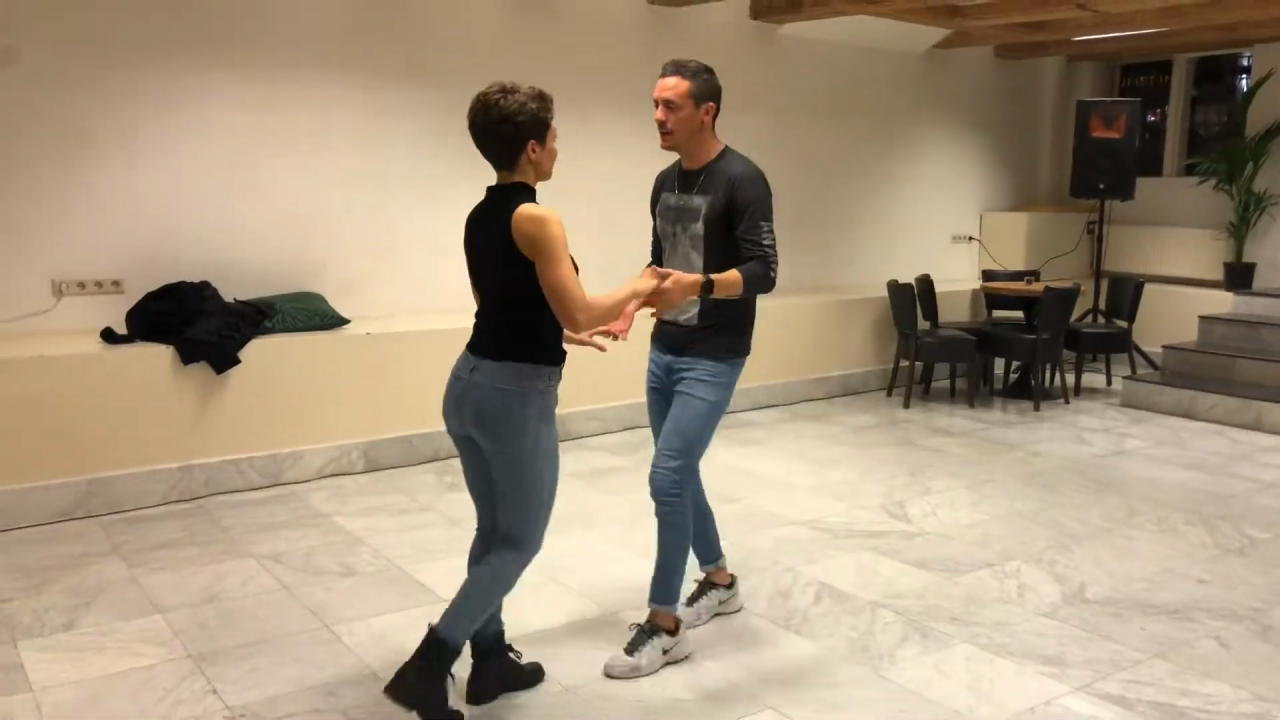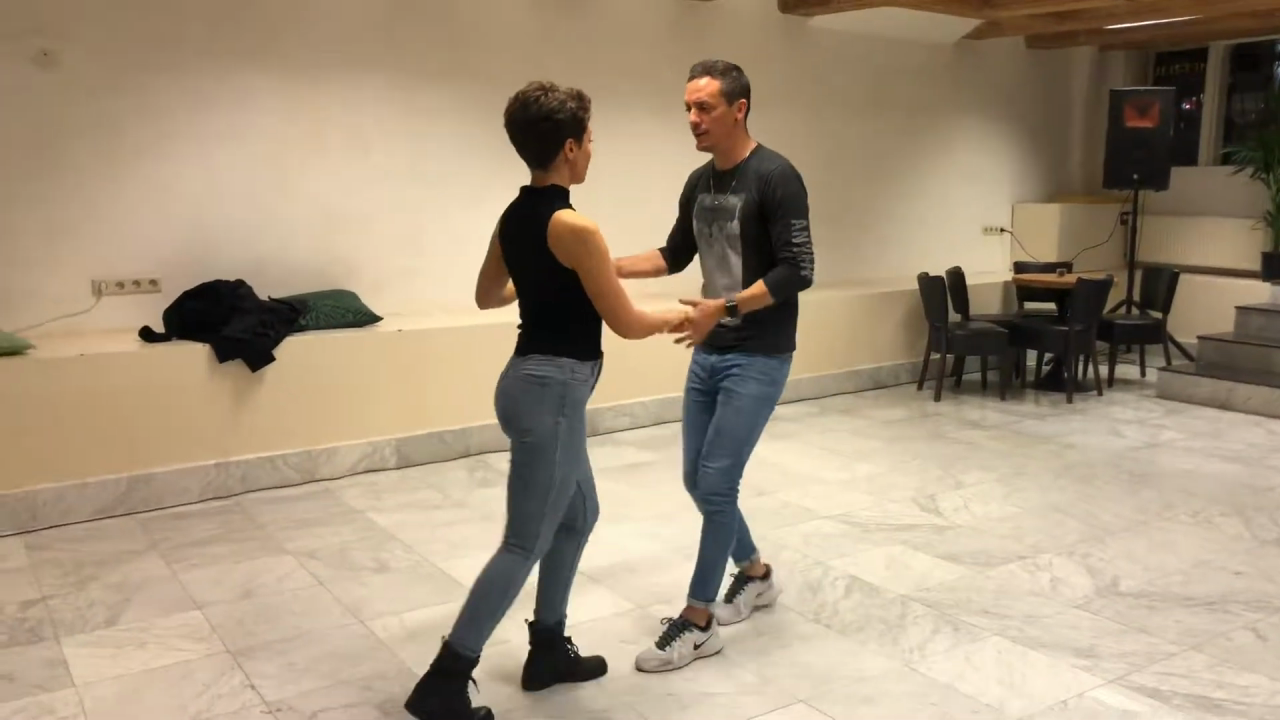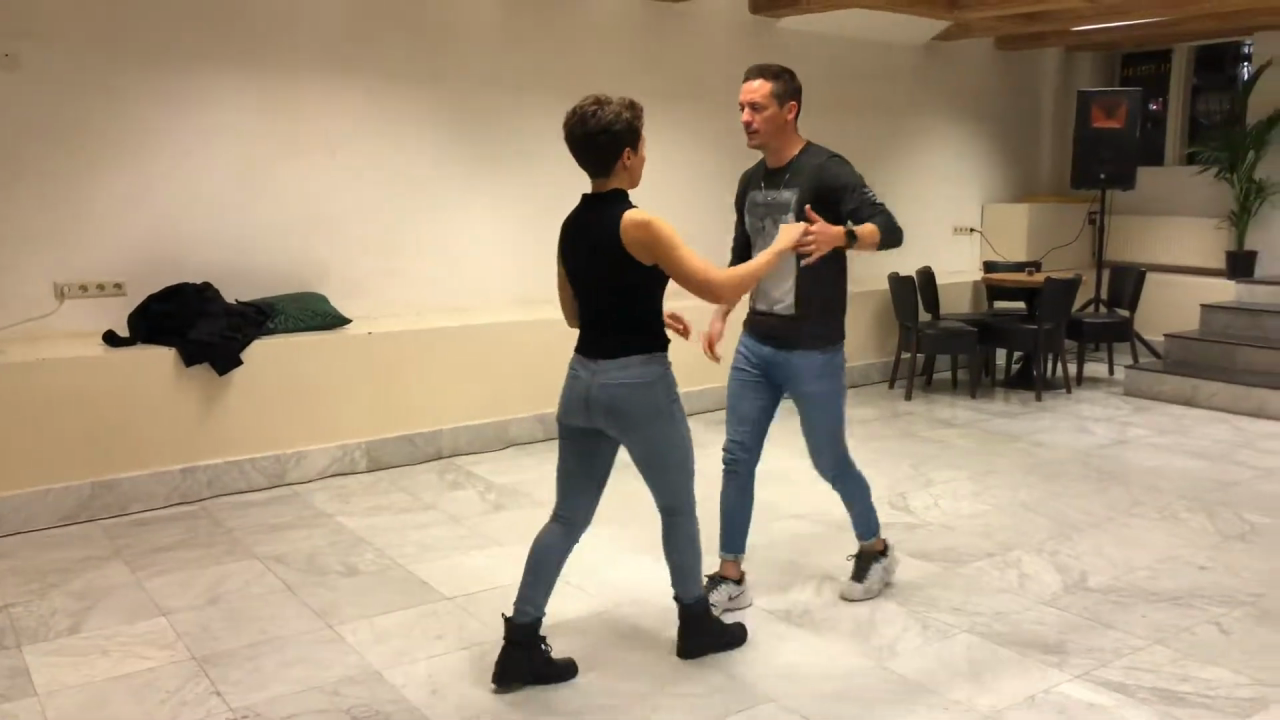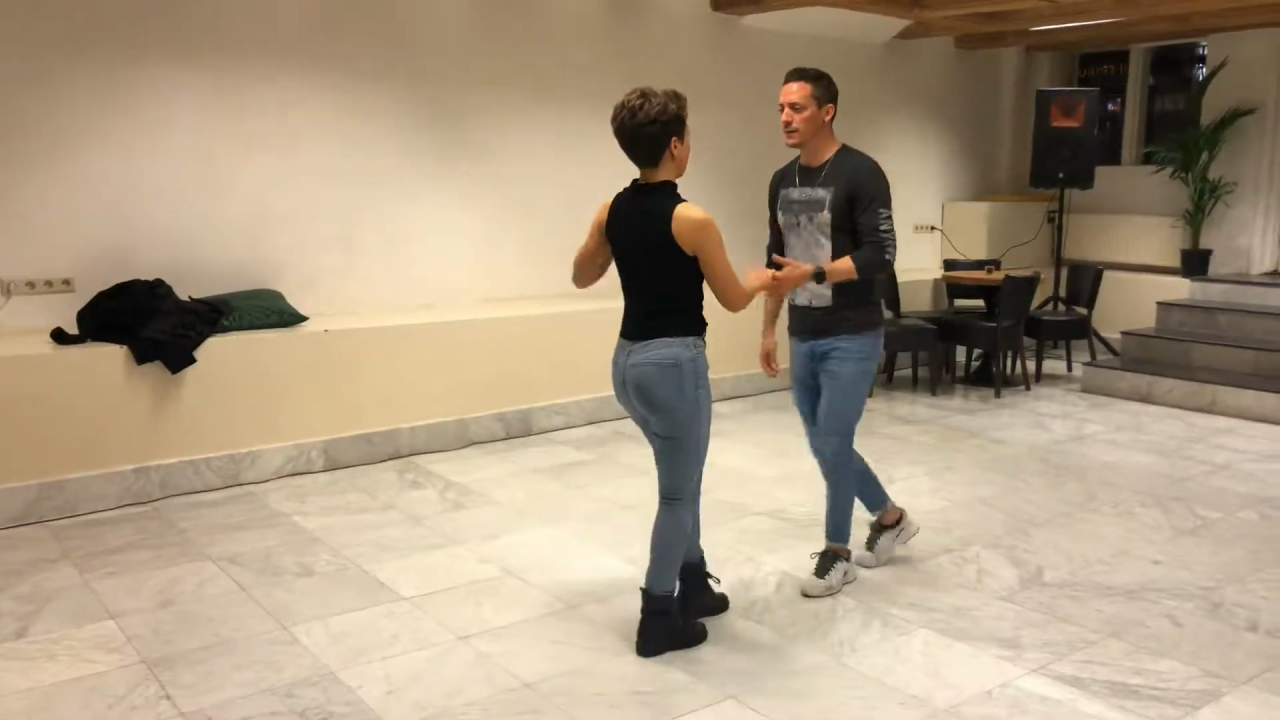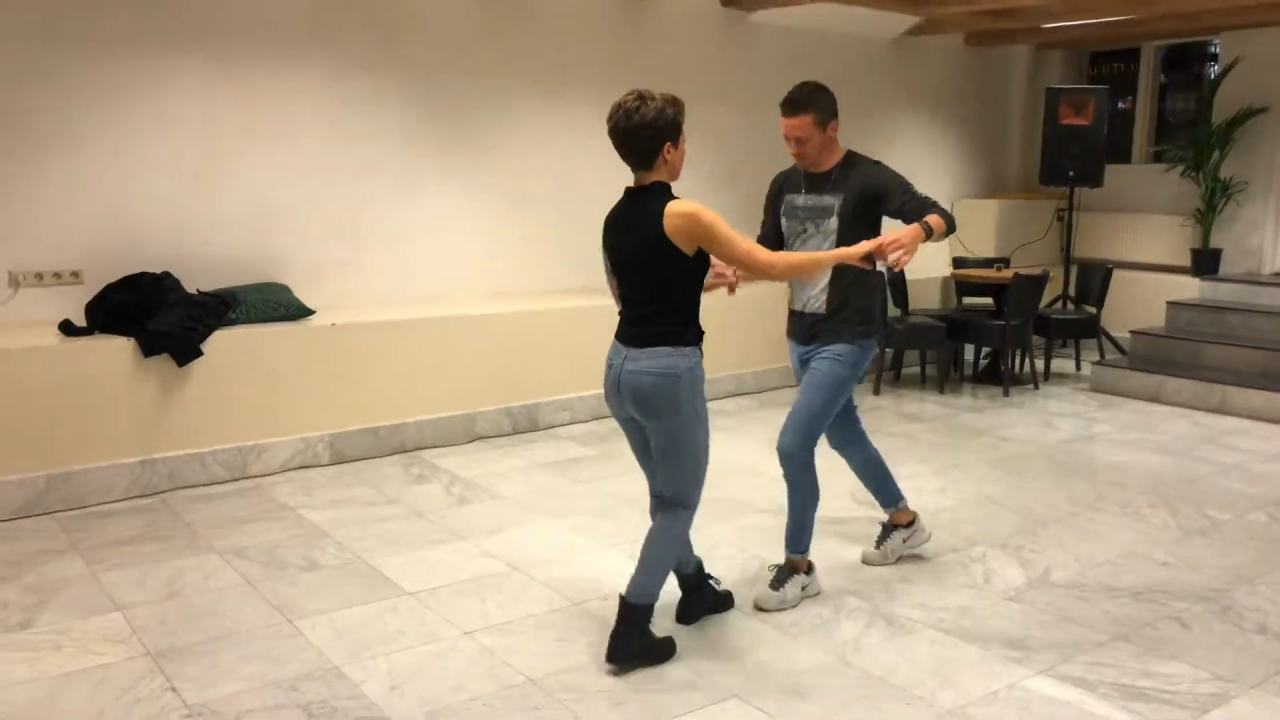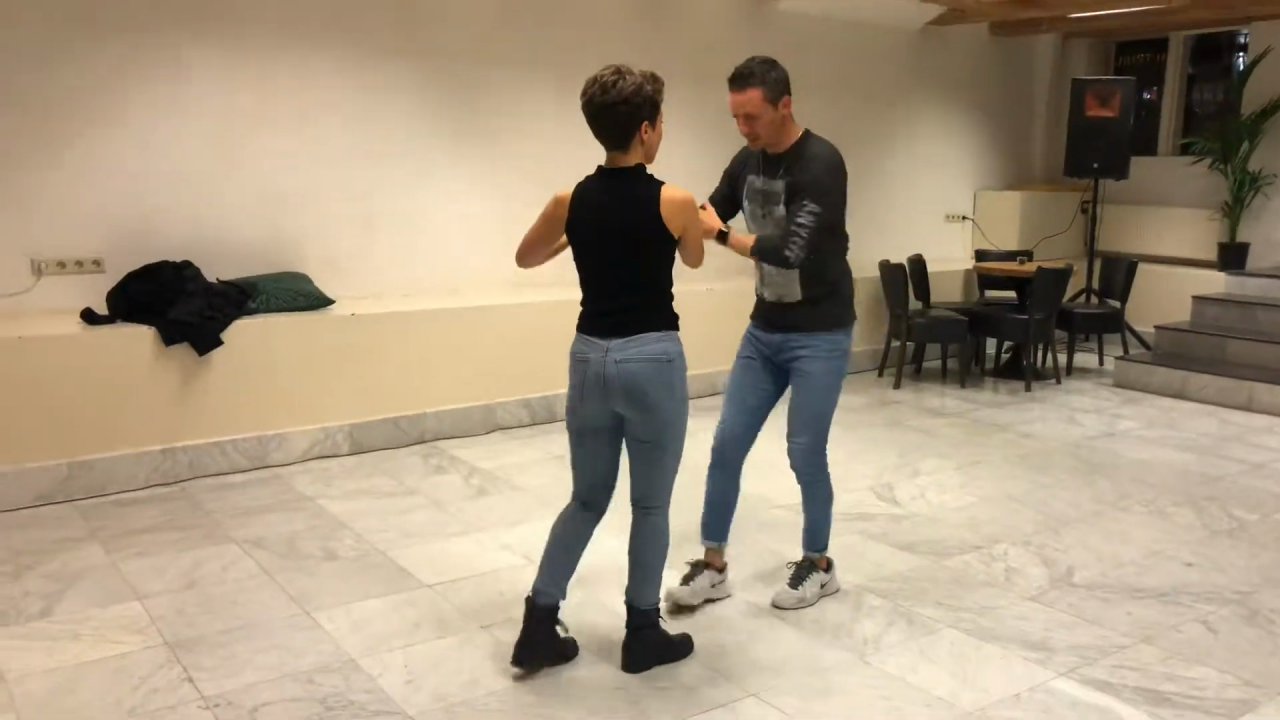
dt=0.5s
person 1, frame 1
left shoulder: (479, 218)
right shoulder: (535, 219)
right elbow: (579, 314)
left wrist: (563, 333)
right wrist: (636, 288)
left hip: (468, 384)
right hip: (517, 394)
left knee: (494, 529)
right knee: (517, 539)
left ankle: (491, 661)
person 1, frame 2
left shoulder: (514, 216)
right shoulder: (573, 226)
left elbow: (486, 295)
right elbow: (626, 324)
right wrist: (673, 316)
left hip: (530, 380)
right hip: (552, 390)
left knee: (577, 515)
right knee: (525, 542)
left ankle: (548, 648)
person 1, frame 3
left shoulder: (573, 226)
right shoulder: (638, 224)
right elbow: (721, 289)
right wrist: (780, 245)
left hip: (583, 380)
right hip: (639, 383)
left knee: (570, 514)
right knee: (677, 506)
left ankle: (521, 645)
right ankle: (696, 624)
person 1, frame 4
left shoulder: (614, 210)
right shoulder: (692, 219)
left elbow: (582, 276)
right elbow: (734, 299)
right wrist: (763, 278)
left hip: (628, 360)
right hip: (672, 363)
left knee: (679, 477)
right knee: (678, 493)
left ankle: (691, 587)
right ankle: (659, 621)
person 1, frame 5
left shoulder: (615, 219)
right shoulder: (683, 215)
right elbow: (771, 265)
right wrist: (848, 253)
left hip: (621, 366)
right hip: (667, 371)
left knee: (667, 488)
right knee: (679, 500)
left ankle: (696, 590)
right ankle: (631, 629)
person 1, frame 6
left shoulder: (570, 201)
right shoulder: (674, 201)
left elbow: (527, 256)
right elbow: (695, 258)
left hip: (589, 357)
right hip: (652, 360)
left knee: (589, 498)
right knee: (651, 504)
left ankle: (538, 628)
right ankle: (643, 634)
person 2, frame 1
left shoulder: (743, 181)
right shoulder: (664, 183)
left elbow: (763, 274)
left wrist: (699, 286)
right wrist: (633, 304)
left hip: (713, 360)
right hip: (664, 353)
left knee: (667, 479)
right knee: (679, 477)
left ankle: (665, 625)
right ankle: (720, 581)
person 2, frame 2
left shoulder: (776, 177)
right shoulder: (698, 184)
left elbow: (798, 272)
right elbow: (674, 255)
left wrist: (724, 307)
right wrist: (608, 267)
left hip: (758, 358)
right hip: (707, 354)
left knee: (716, 482)
right knee: (697, 480)
left ankle: (698, 619)
right ankle: (754, 572)
person 2, frame 3
left shoulder: (827, 170)
right shoulder: (749, 183)
left elbow: (890, 231)
left wrist: (841, 236)
right wrist: (720, 316)
left hip: (814, 350)
right hip: (757, 345)
left knee: (829, 461)
right knee: (736, 458)
left ankle: (875, 550)
right ankle: (730, 576)
person 2, frame 4
left shoulder: (861, 173)
right shoulder: (781, 181)
left elbow: (881, 255)
left wrist: (814, 274)
right wrist: (769, 330)
left hip: (853, 337)
right hip: (804, 339)
left knee: (834, 450)
right knee: (825, 450)
left ankle: (837, 551)
right ankle: (890, 516)
person 2, frame 5
left shoulder: (868, 179)
right shoulder: (784, 185)
left elbow: (941, 217)
right elbow: (767, 251)
left wrist: (912, 232)
left hip: (845, 340)
right hip: (801, 338)
left knee: (792, 443)
right knee: (844, 438)
left ankle: (798, 564)
right ankle: (902, 519)
person 2, frame 6
left shoulder: (820, 163)
right shoulder: (747, 161)
left elbow: (789, 251)
right elbow: (705, 218)
left wrist: (723, 234)
left hip: (820, 334)
right hip: (764, 330)
left knee: (804, 452)
right knee: (728, 447)
left ankle: (817, 565)
right ankle: (713, 565)
